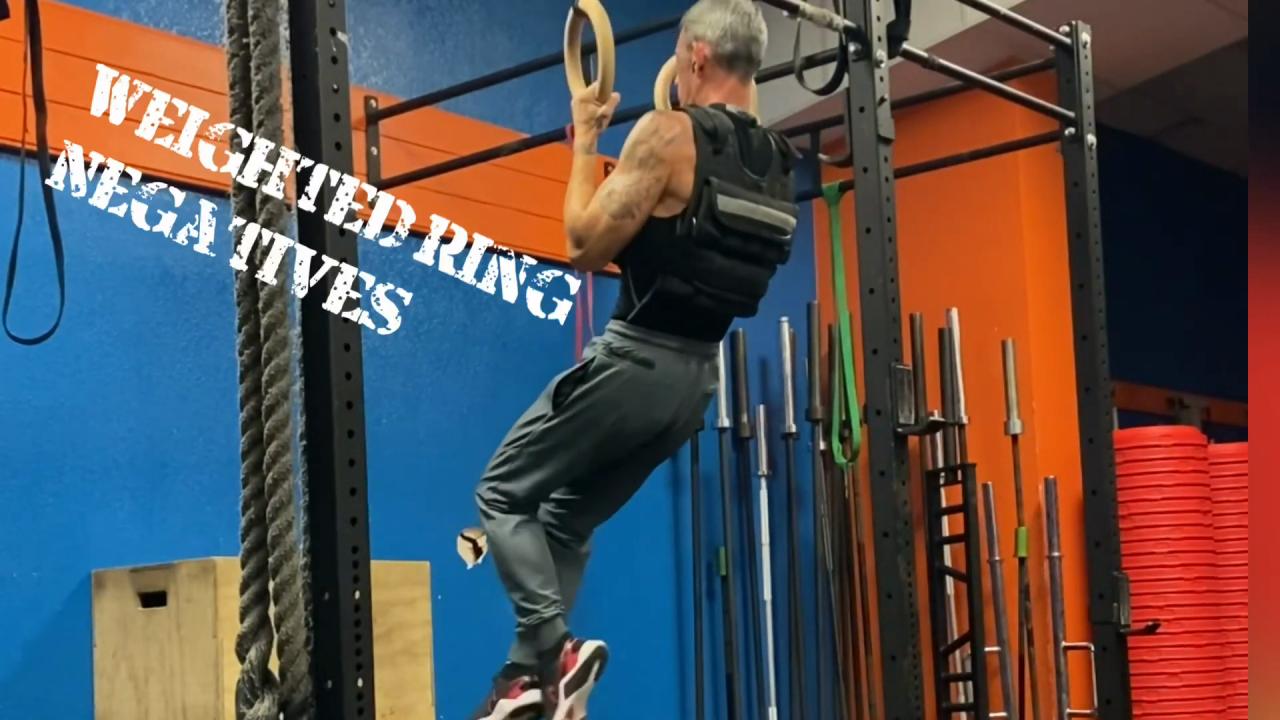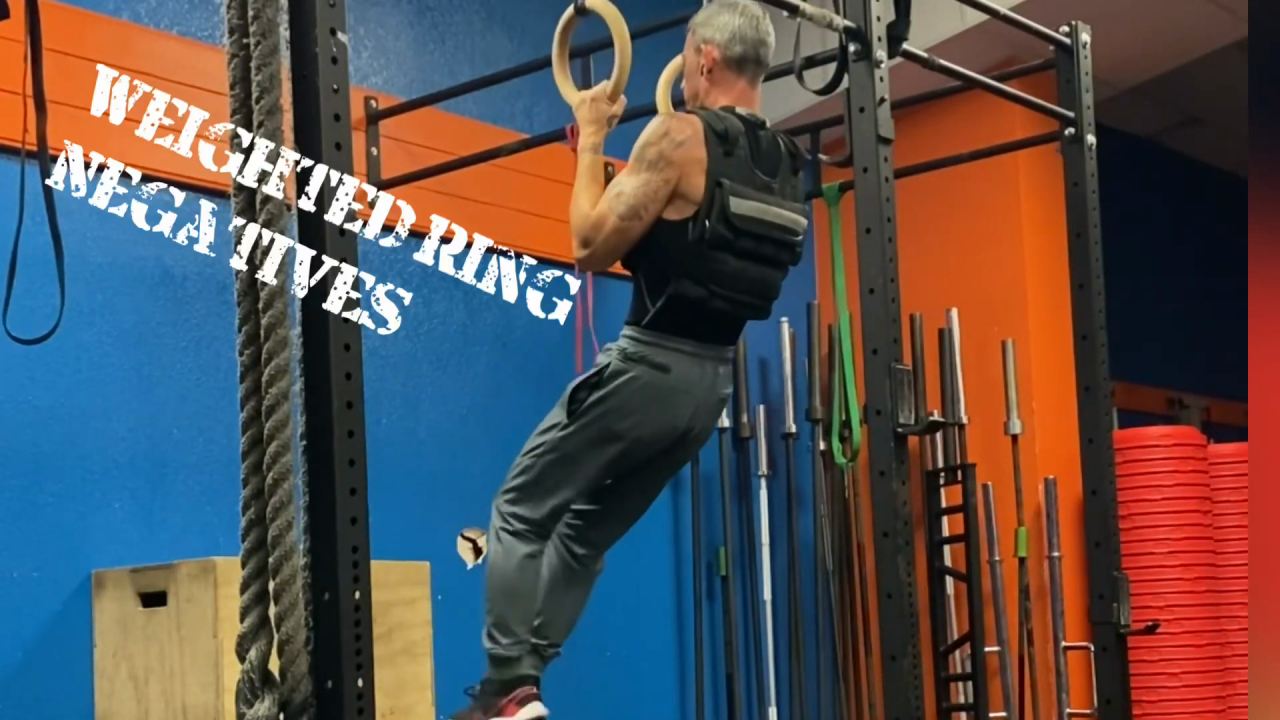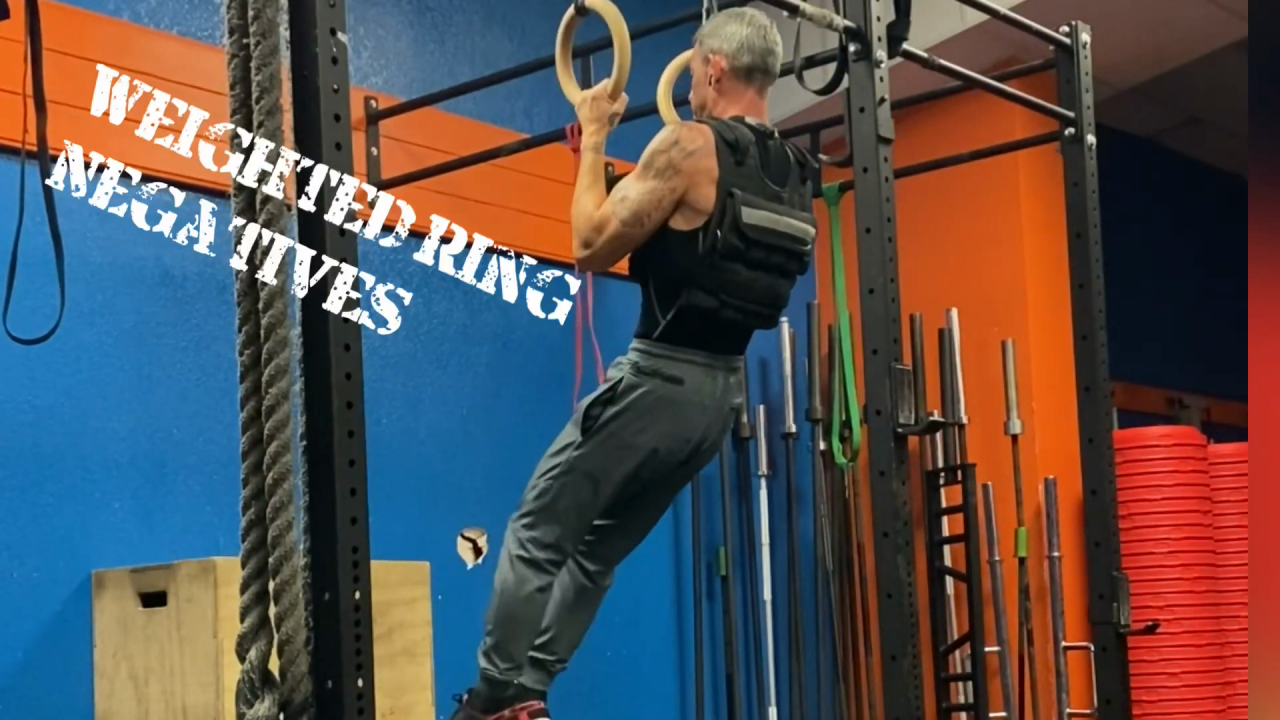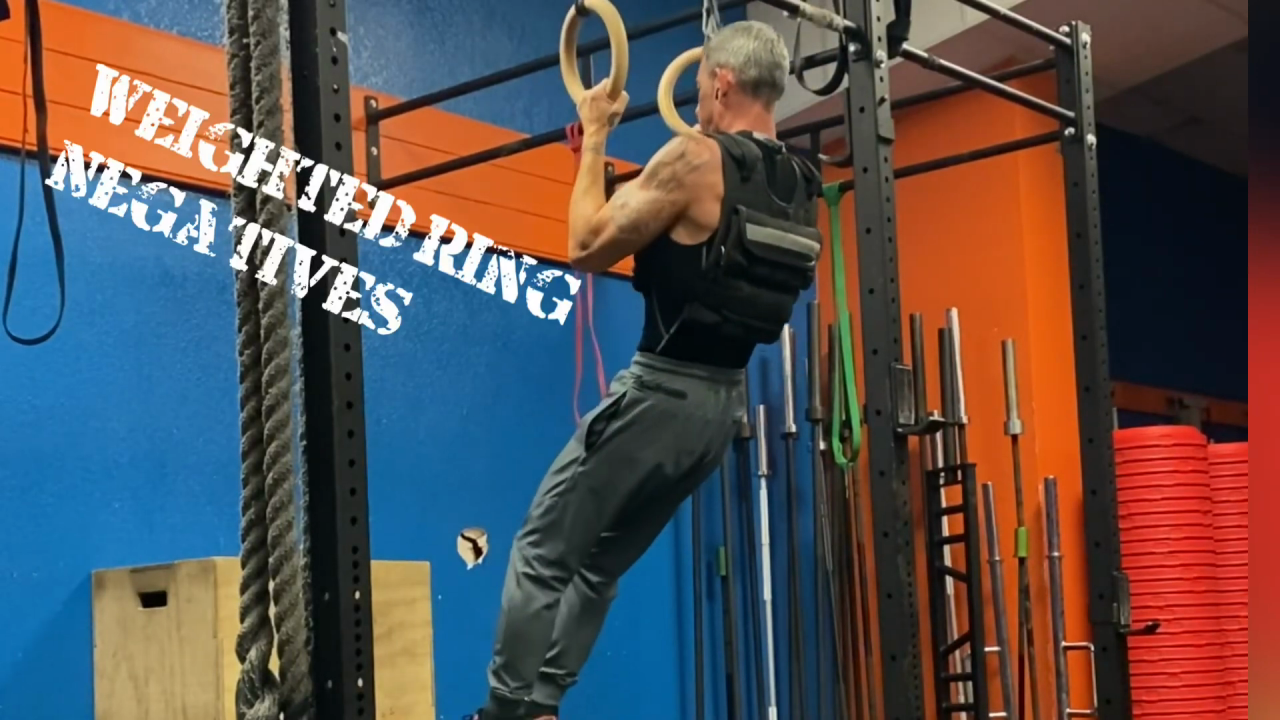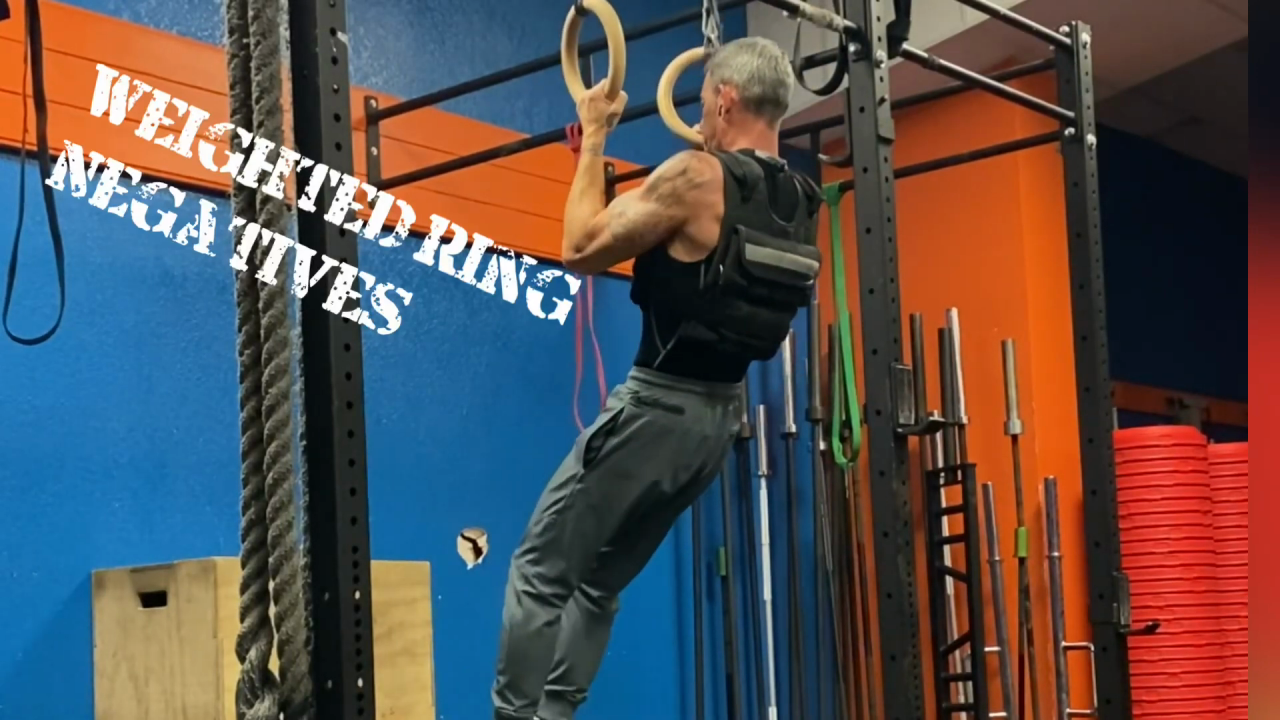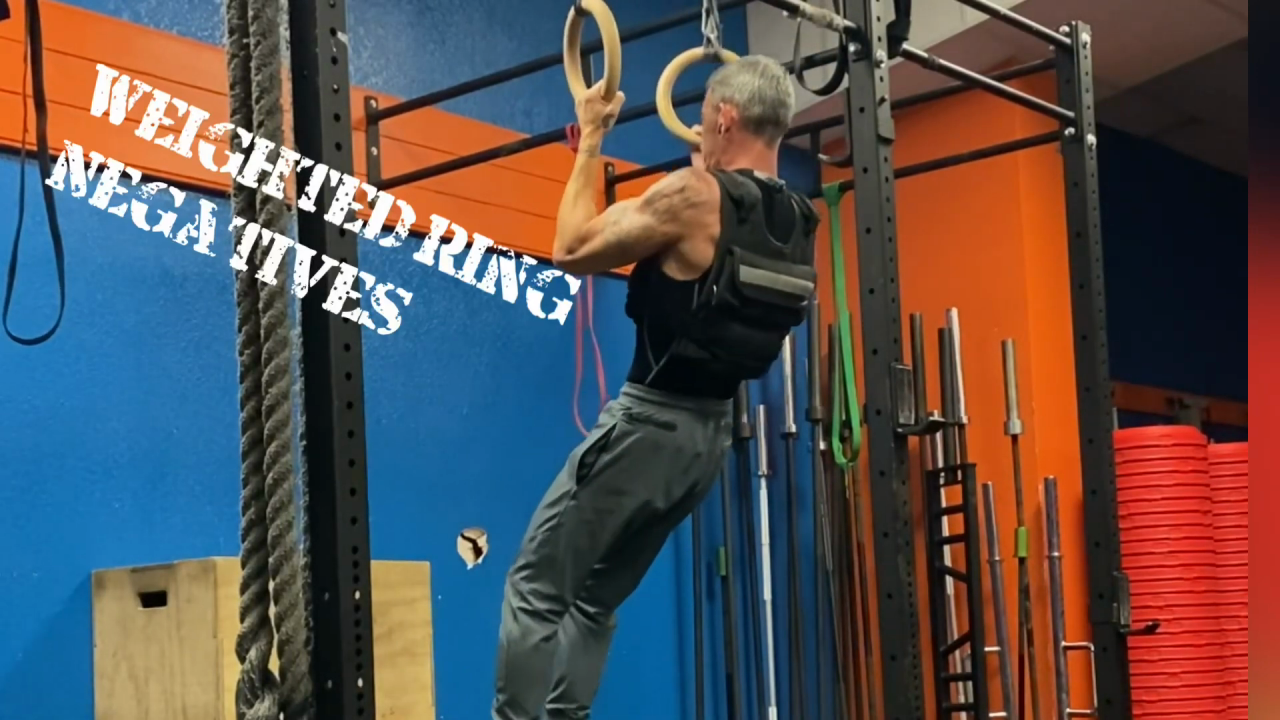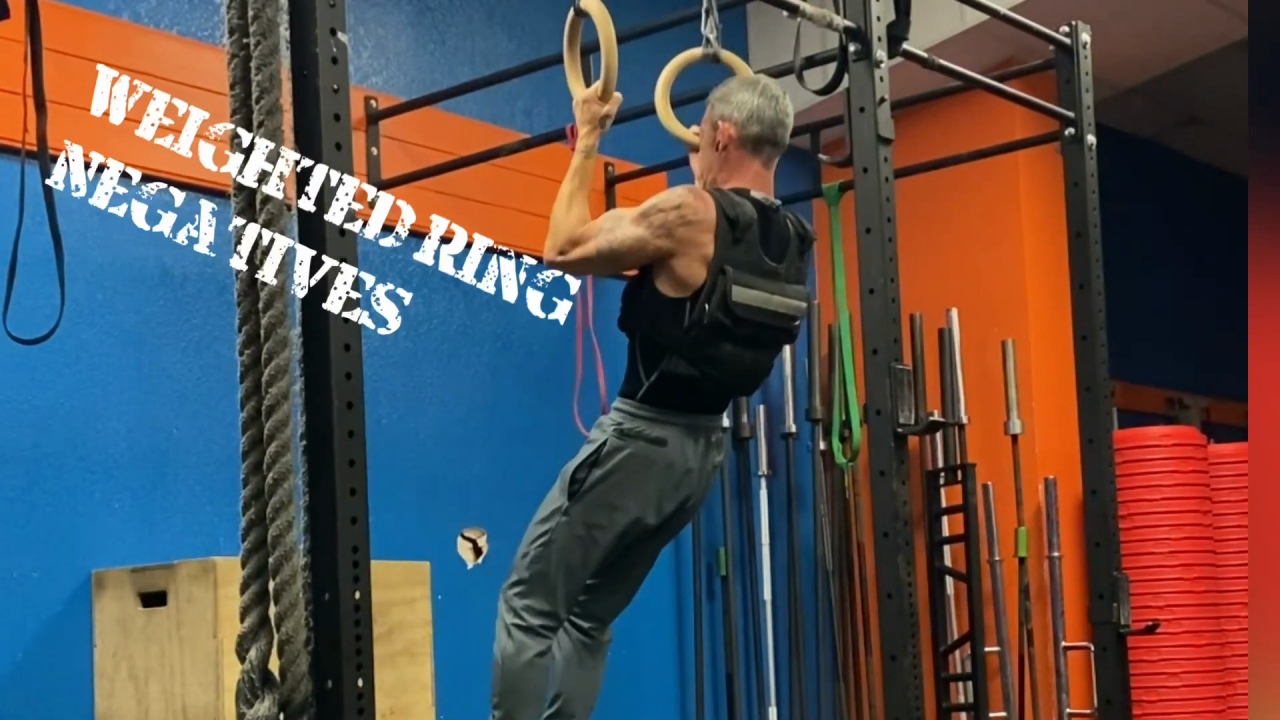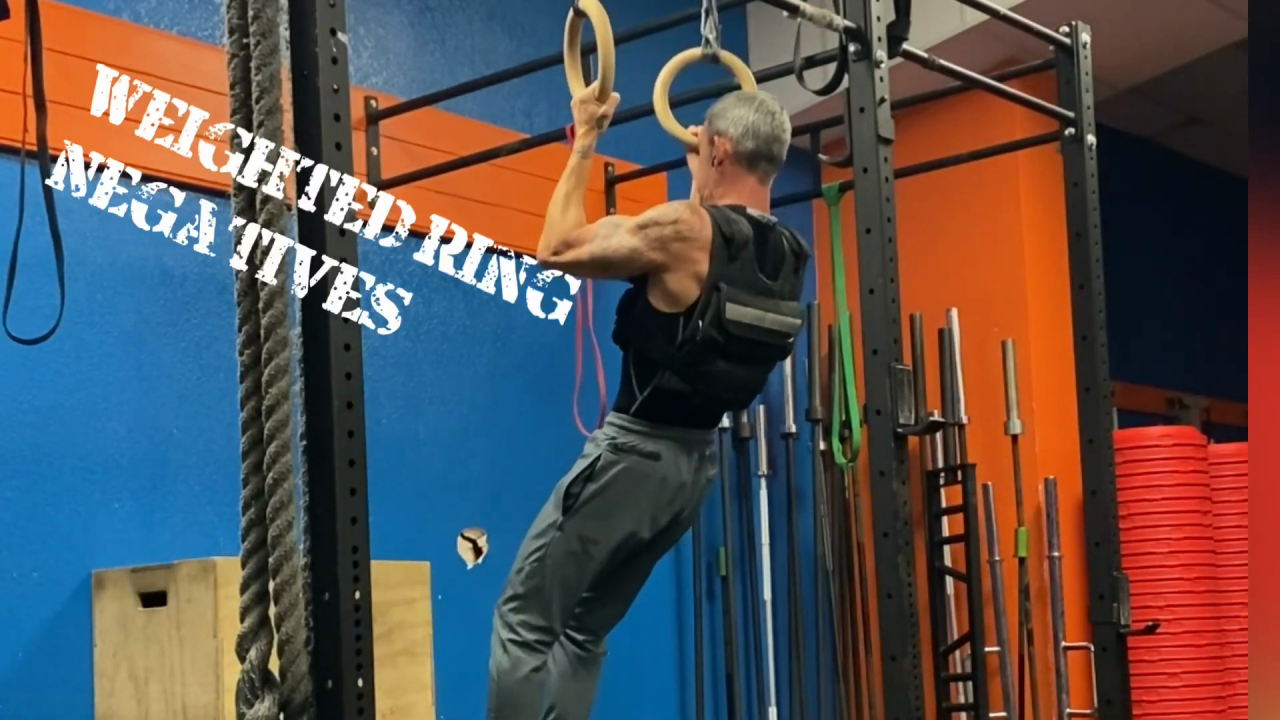
dt=0.2s
person 1, frame 1
left shoulder: (670, 133)
right shoulder: (774, 165)
left elbow: (585, 245)
left wrist: (584, 140)
left hip: (633, 361)
right hip: (695, 374)
left knee: (505, 493)
right knee: (569, 516)
left ankle: (553, 653)
person 1, frame 2
left shoulder: (679, 135)
right shoulder: (784, 166)
left elbow: (591, 245)
left wrist: (590, 140)
left hip: (648, 368)
right hip: (709, 379)
left knee: (521, 512)
right knee: (585, 533)
person 1, frame 3
left shoulder: (690, 145)
right shoulder: (792, 175)
left elbow: (591, 247)
left wrist: (593, 139)
left hip: (659, 381)
right hip: (720, 389)
left knee: (536, 540)
right knee: (594, 551)
person 1, frame 4
left shoulder: (695, 159)
right shoulder: (796, 188)
left elbow: (586, 247)
left wrist: (593, 139)
left hip: (659, 394)
right hip: (721, 401)
left knee: (541, 557)
right knee: (596, 568)
person 1, frame 5
left shoulder: (698, 176)
right shoulder: (798, 204)
left elbow: (580, 248)
left wrist: (593, 139)
left hip: (656, 408)
right hip: (717, 415)
left knee: (540, 575)
right knee: (596, 584)
person 1, frame 6
left shoulder: (695, 195)
right shoulder: (796, 223)
left elbow: (571, 249)
left wrist: (590, 140)
right wrist: (709, 161)
left hip: (648, 425)
right hip: (708, 431)
left knee: (535, 592)
right knee: (593, 600)
person 1, frame 7
left shoulder: (690, 213)
right shoulder: (791, 240)
left elbow: (562, 248)
left wrist: (586, 142)
right wrist: (703, 168)
left hip: (638, 440)
right hip: (700, 447)
left knee: (529, 607)
right knee: (587, 617)
person 1, frame 8
left shoulder: (687, 228)
right shoulder: (787, 257)
left elbow: (556, 248)
left wrist: (585, 141)
right wrist: (699, 171)
left hip: (633, 454)
right hip: (694, 461)
left knee: (524, 622)
right knee: (582, 631)
